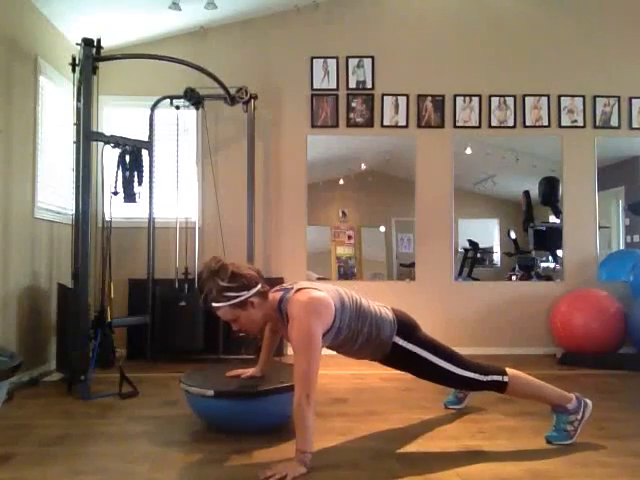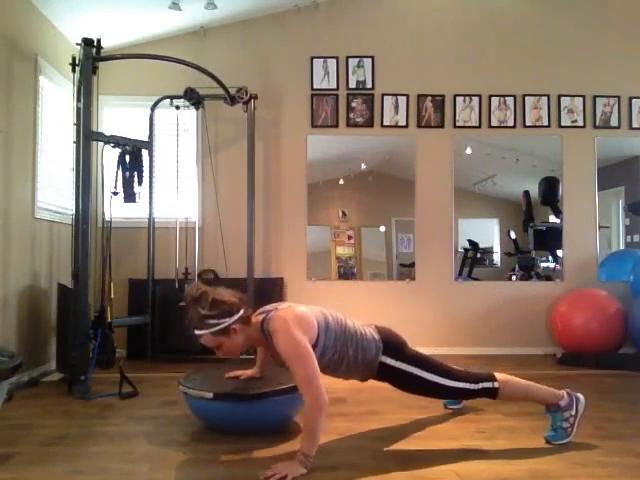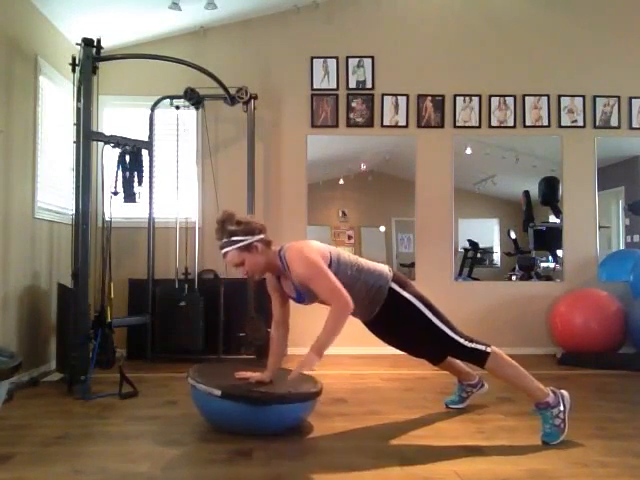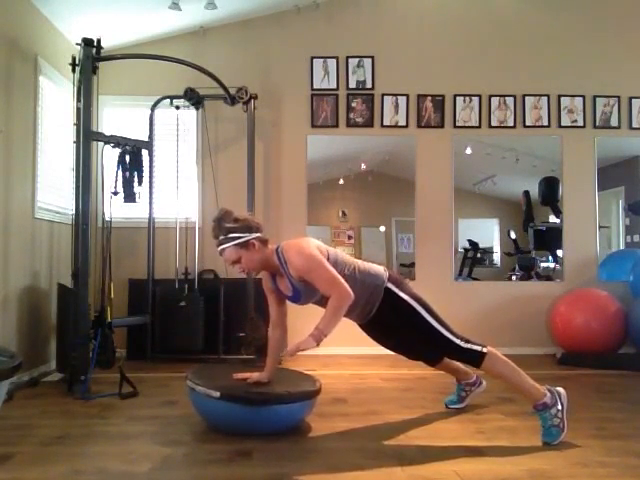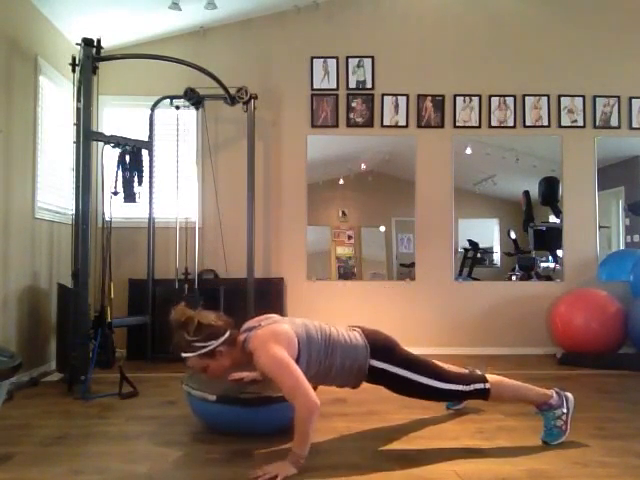
dt=1s
person 1, frame 1
left shoulder: (303, 312)
right shoulder: (273, 298)
left elbow: (305, 396)
right elbow: (274, 327)
right wrist: (259, 368)
left hip: (395, 337)
right hip: (380, 331)
left knee: (479, 376)
left ankle: (570, 404)
right ankle: (462, 389)
person 1, frame 2
left shoulder: (284, 330)
right shoulder: (258, 319)
left elbow: (317, 402)
right wrist: (257, 369)
left hip: (381, 355)
right hip: (368, 345)
left knee: (469, 385)
left ankle: (563, 401)
right ankle: (461, 379)
person 1, frame 3
left shoulder: (298, 258)
right shoulder: (273, 276)
left elbow: (343, 305)
right elbow: (280, 325)
left wrist: (314, 354)
right wrist: (268, 373)
left hip: (391, 294)
right hip: (372, 311)
left knee: (462, 346)
right knee: (429, 351)
left ankle: (549, 400)
right ankle: (470, 383)
person 1, frame 4
left shoulder: (297, 254)
right shoulder: (270, 277)
left elbow: (343, 294)
right elbow: (277, 326)
left wrist: (315, 338)
right wrist: (266, 373)
left hip: (386, 295)
right hip: (368, 314)
left knee: (457, 346)
right knee: (424, 353)
left ankle: (546, 399)
right ankle: (468, 382)
person 1, frame 5
left shoulder: (264, 350)
right shoulder: (250, 329)
left elbow: (309, 406)
right wrist: (258, 373)
left hip: (370, 358)
right hip: (358, 345)
left knee: (459, 390)
right knee: (430, 377)
left ankle: (552, 400)
right ankle: (461, 378)
